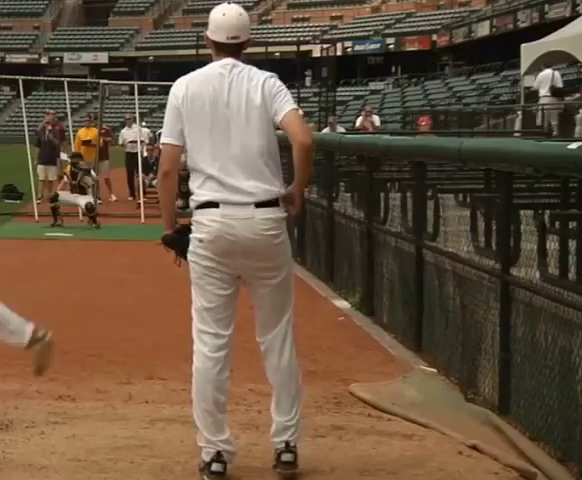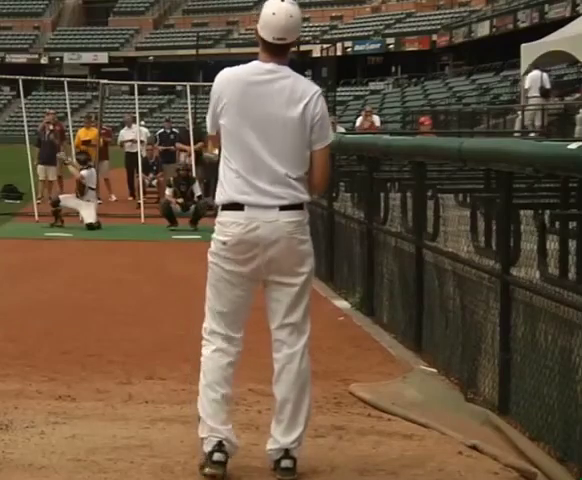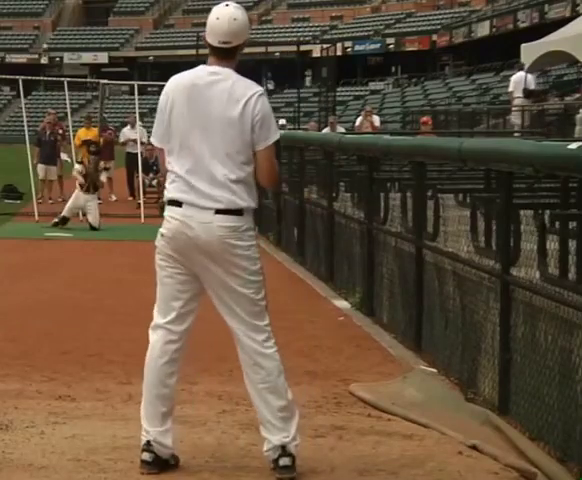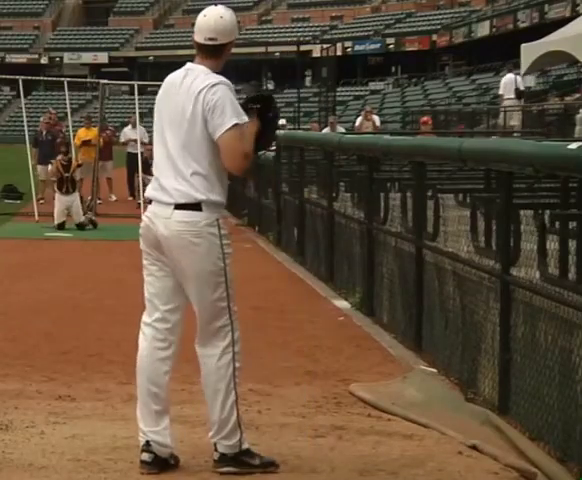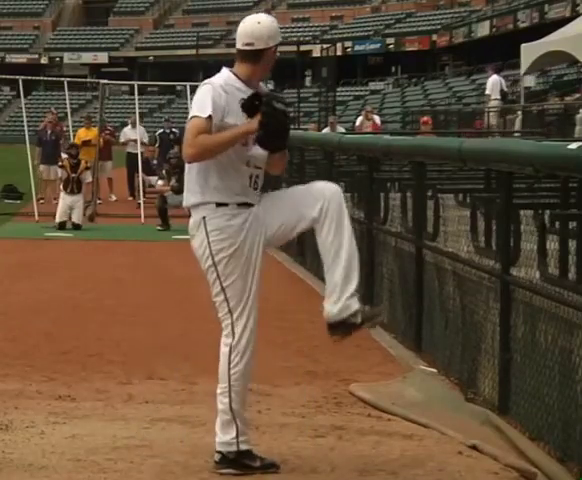
dt=0.7s
person 1, frame 1
left shoulder: (184, 87)
right shoulder: (265, 82)
left elbow: (168, 169)
right elbow: (304, 141)
left wrist: (168, 226)
right wrist: (298, 190)
left hip: (211, 222)
right hip: (265, 220)
left knee: (211, 341)
right knee: (276, 337)
right ankle: (286, 442)
person 1, frame 2
left shoulder: (226, 81)
right shoulder: (310, 94)
right elbow: (320, 181)
left hip: (235, 222)
right hip: (290, 225)
left knee: (219, 336)
right knee: (291, 340)
left ankle: (215, 439)
person 1, frame 3
left shoulder: (174, 87)
right shoulder: (251, 95)
left elbow: (164, 160)
right elbow: (268, 178)
left hip: (178, 220)
right hip: (228, 226)
left knee: (165, 333)
right knee: (255, 337)
person 1, frame 4
left shoulder: (170, 83)
right shoulder: (216, 88)
right elbow: (236, 162)
left wrist: (238, 127)
right wrist: (252, 127)
left hip: (156, 216)
right hip: (196, 221)
left knee: (157, 331)
right knee: (218, 336)
person 1, frame 5
left shoulder: (261, 96)
right shoulder: (215, 90)
left elbow: (275, 167)
right elbow: (192, 150)
left wrist: (276, 136)
right wrist: (246, 129)
left hip: (255, 213)
right hip: (218, 222)
left knee: (327, 194)
right knee: (239, 333)
left ankle: (341, 310)
